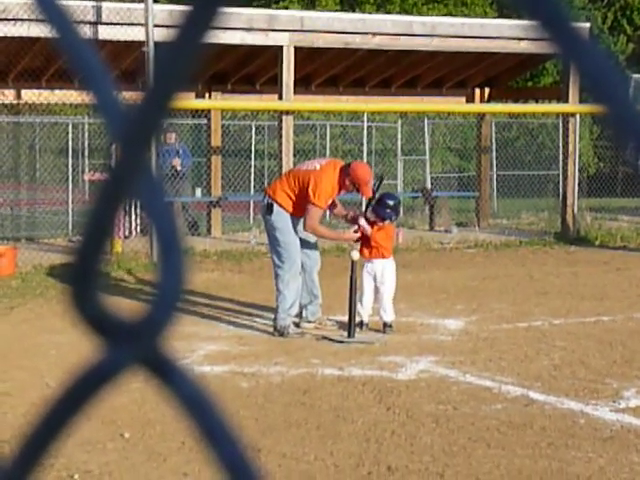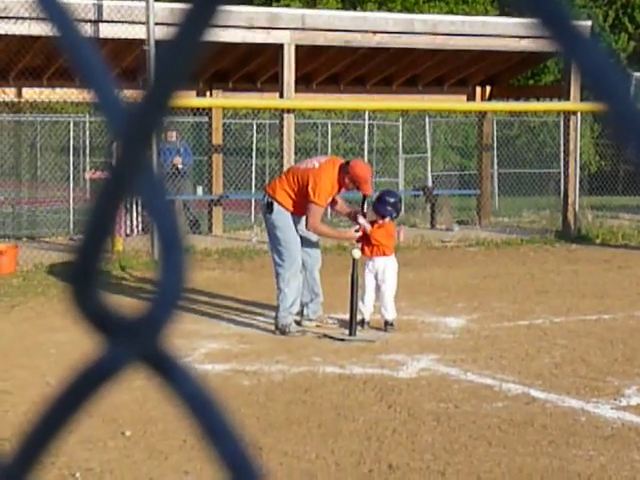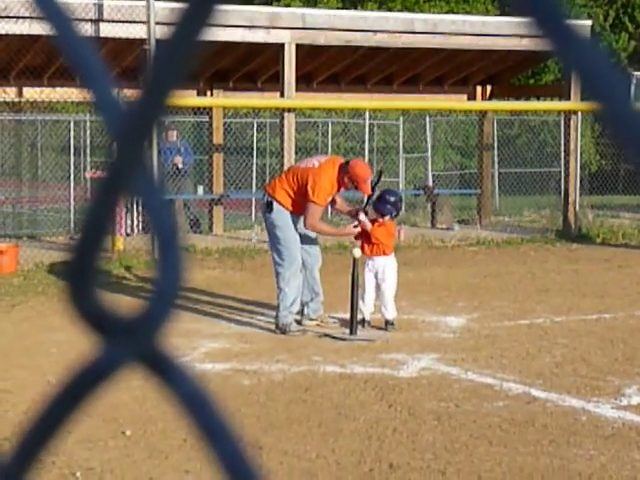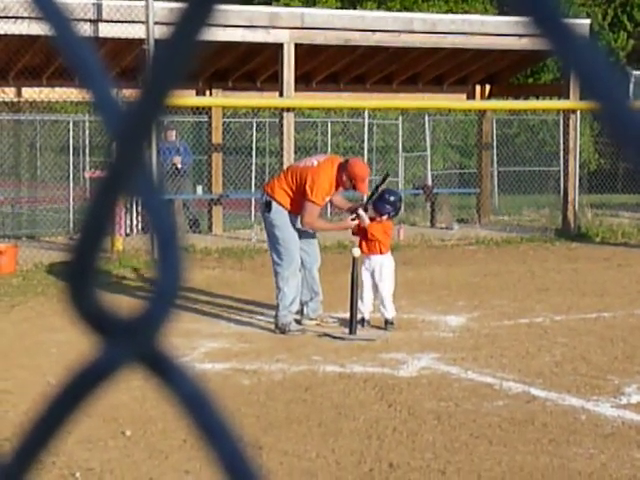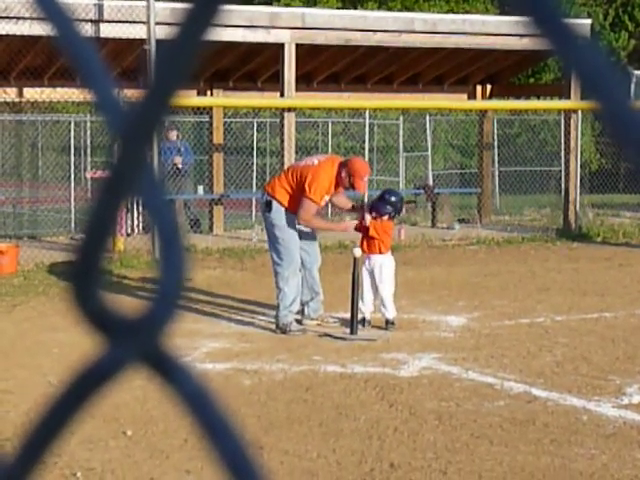
dt=0.2s
person 1, frame 1
left shoulder: (341, 170)
right shoulder: (324, 181)
left elbow: (331, 199)
right elbow: (310, 226)
left wrist: (347, 216)
right wrist: (343, 236)
left hip: (298, 209)
right hip: (279, 208)
left knee: (311, 262)
right knee: (290, 264)
left ankle: (310, 315)
right ankle: (283, 323)
person 1, frame 2
left shoulder: (341, 168)
right shoulder: (323, 179)
left elbow: (332, 196)
right elbow: (313, 225)
left wrist: (350, 213)
right wrist: (344, 236)
left hip: (299, 207)
right hip: (279, 206)
left knee: (312, 260)
right knee: (291, 263)
left ankle: (312, 313)
right ankle: (284, 321)
person 1, frame 3
left shoulder: (341, 167)
right shoulder: (323, 179)
left elbow: (332, 195)
right elbow: (311, 223)
left wrist: (351, 211)
right wrist: (344, 232)
left hip: (299, 207)
right hip: (279, 205)
left knee: (312, 260)
right knee: (291, 263)
left ankle: (312, 312)
right ankle: (284, 321)
person 1, frame 4
left shoulder: (339, 166)
right shoulder: (321, 178)
left elbow: (333, 193)
right elbow: (308, 221)
left wrist: (351, 208)
right wrist: (342, 225)
left hip: (298, 206)
right hip: (278, 205)
left knee: (311, 260)
right knee: (290, 262)
left ankle: (311, 312)
right ankle: (284, 320)
person 1, frame 5
left shoulder: (339, 168)
right shoulder: (321, 176)
left elbow: (336, 195)
right elbow: (304, 218)
left wrist: (356, 208)
right wrist: (339, 227)
left hip: (299, 205)
right hip: (278, 205)
left knee: (311, 260)
right knee: (289, 262)
left ankle: (312, 311)
right ankle: (284, 320)
person 2, frame 1
left shoulder: (388, 228)
right shoulder: (370, 225)
left elbow: (374, 237)
left wrist: (364, 225)
right wrist: (360, 224)
left hip: (384, 265)
right hip: (369, 264)
left knee: (385, 295)
right knee: (366, 294)
left ankle: (387, 321)
right ankle: (363, 320)
person 2, frame 2
left shoulder: (389, 227)
right shoulder: (371, 224)
left elbow: (374, 235)
right elbow: (360, 238)
left wrist: (364, 223)
right wrist: (360, 224)
left hip: (386, 263)
right hip: (371, 262)
left knee: (386, 293)
right knee: (368, 292)
left ankle: (389, 320)
right ankle: (365, 318)
person 2, frame 3
left shoulder: (389, 226)
right shoulder: (371, 223)
left elbow: (374, 233)
right elbow: (359, 235)
left wrist: (365, 220)
right wrist: (360, 222)
left hip: (386, 262)
right hip: (370, 262)
left knee: (387, 292)
right knee: (368, 291)
left ankle: (389, 319)
right ankle: (365, 317)
person 2, frame 4
left shoulder: (386, 225)
right shoulder: (370, 220)
left elbow: (370, 228)
right elbow: (356, 230)
left wrist: (363, 215)
right wrist: (359, 217)
left hip: (383, 261)
right hip: (368, 260)
left knee: (384, 291)
right knee: (366, 290)
left ankle: (389, 318)
right ankle: (364, 317)
person 2, frame 5
left shoulder: (386, 225)
right shoulder: (373, 220)
left elbow: (368, 223)
right elbow: (358, 226)
left wrist: (366, 212)
right wrist: (364, 214)
left hip: (383, 261)
right hip: (369, 260)
left knee: (385, 291)
right knee: (366, 290)
left ankle: (390, 318)
right ankle: (365, 317)
